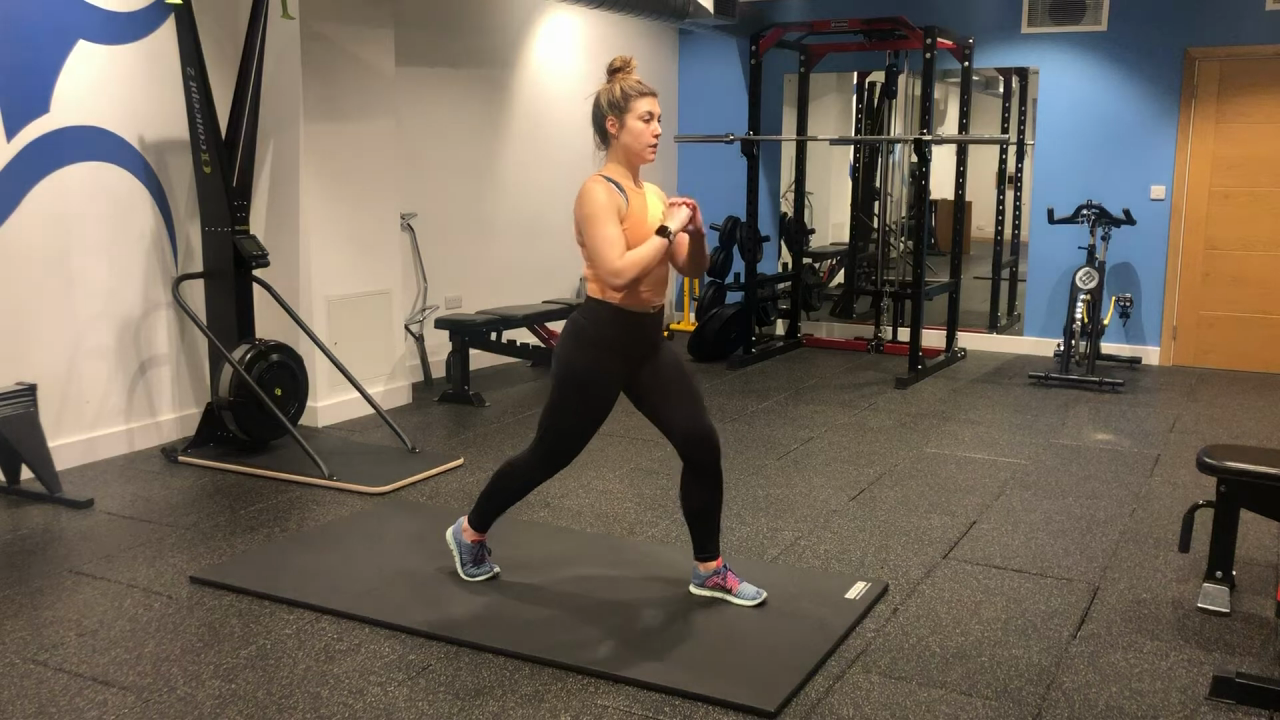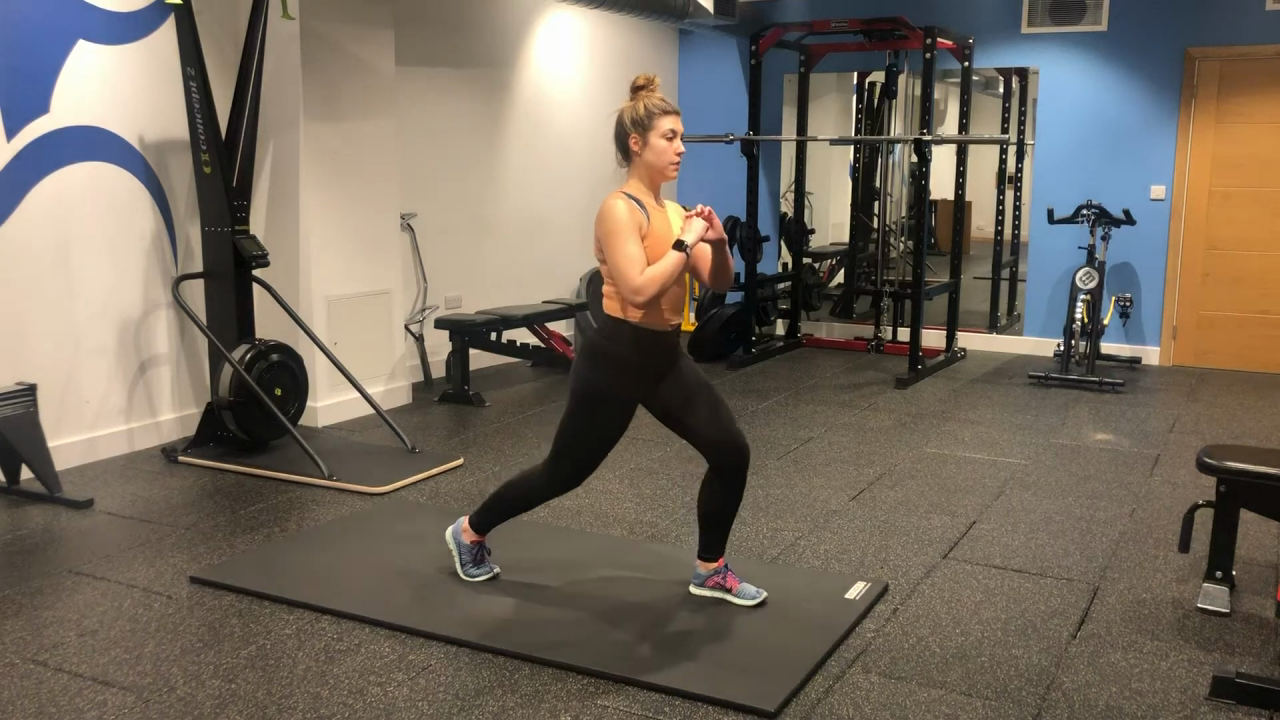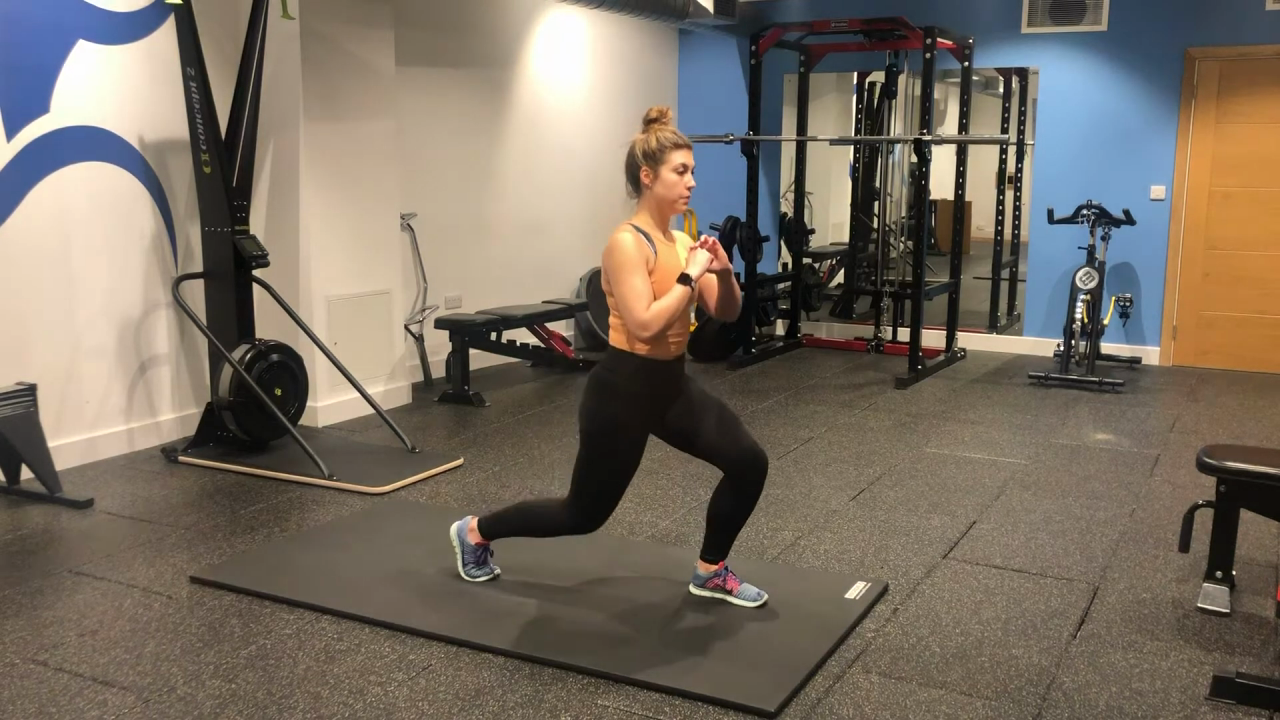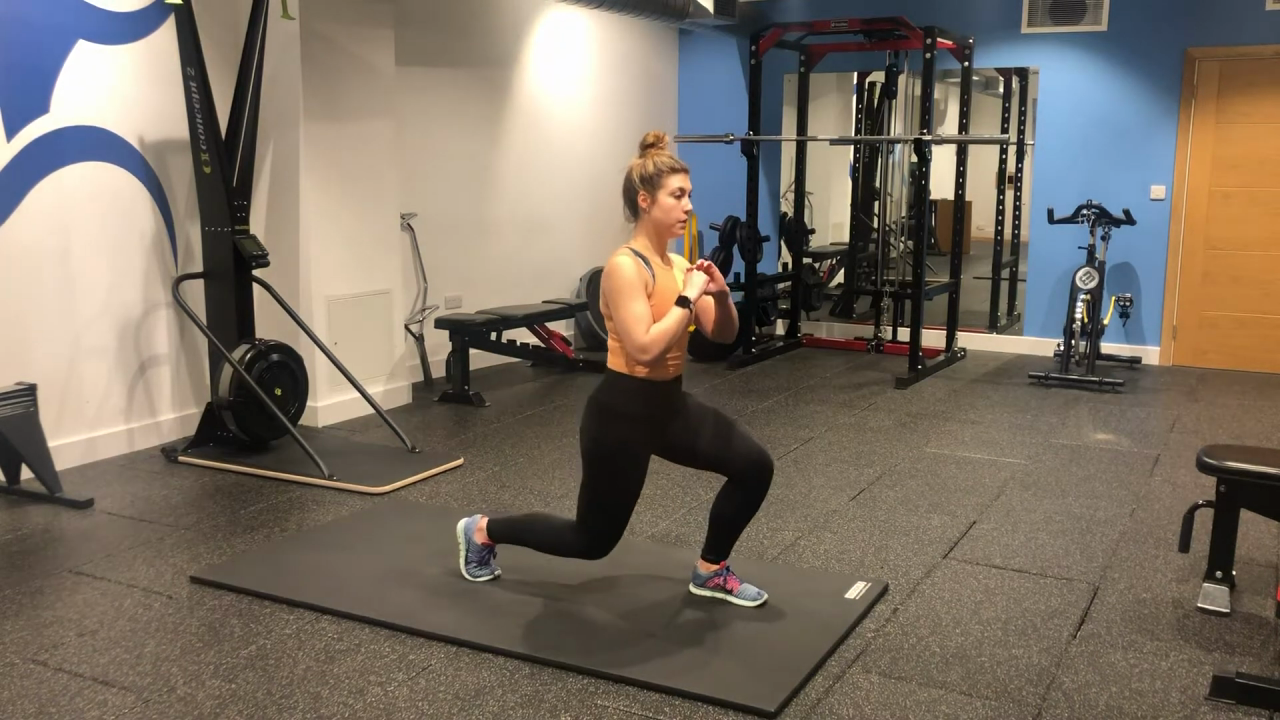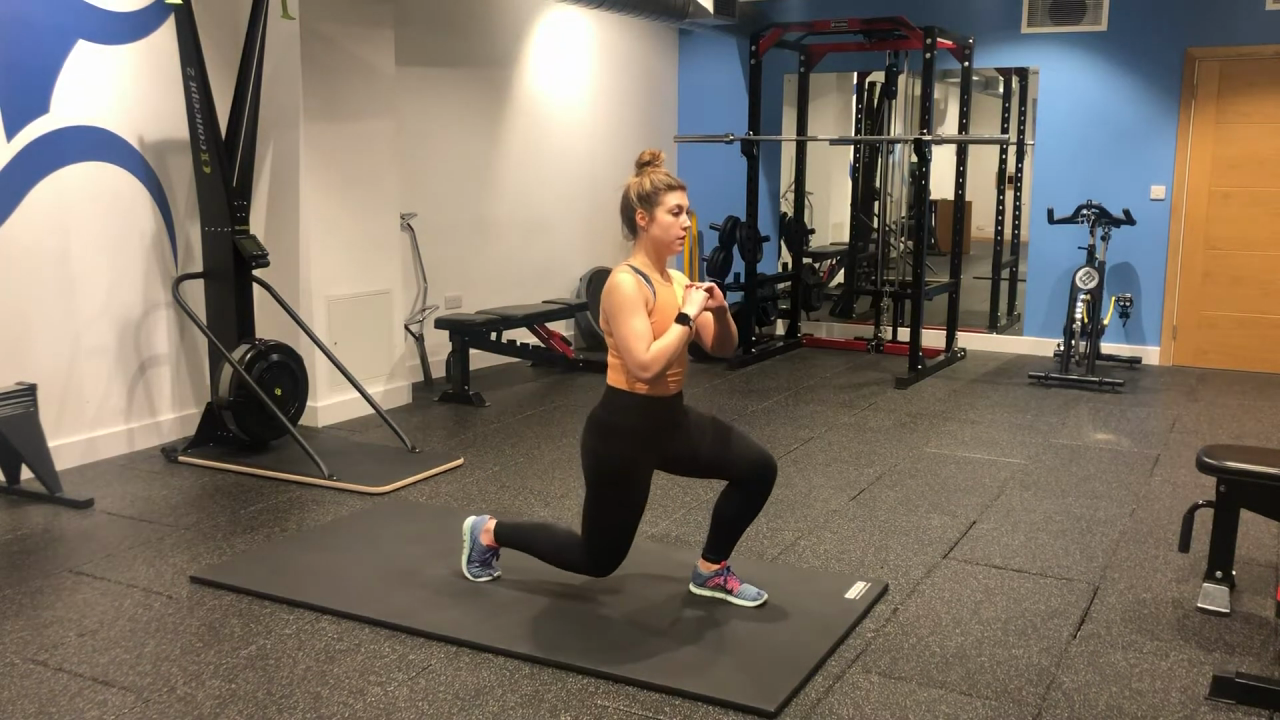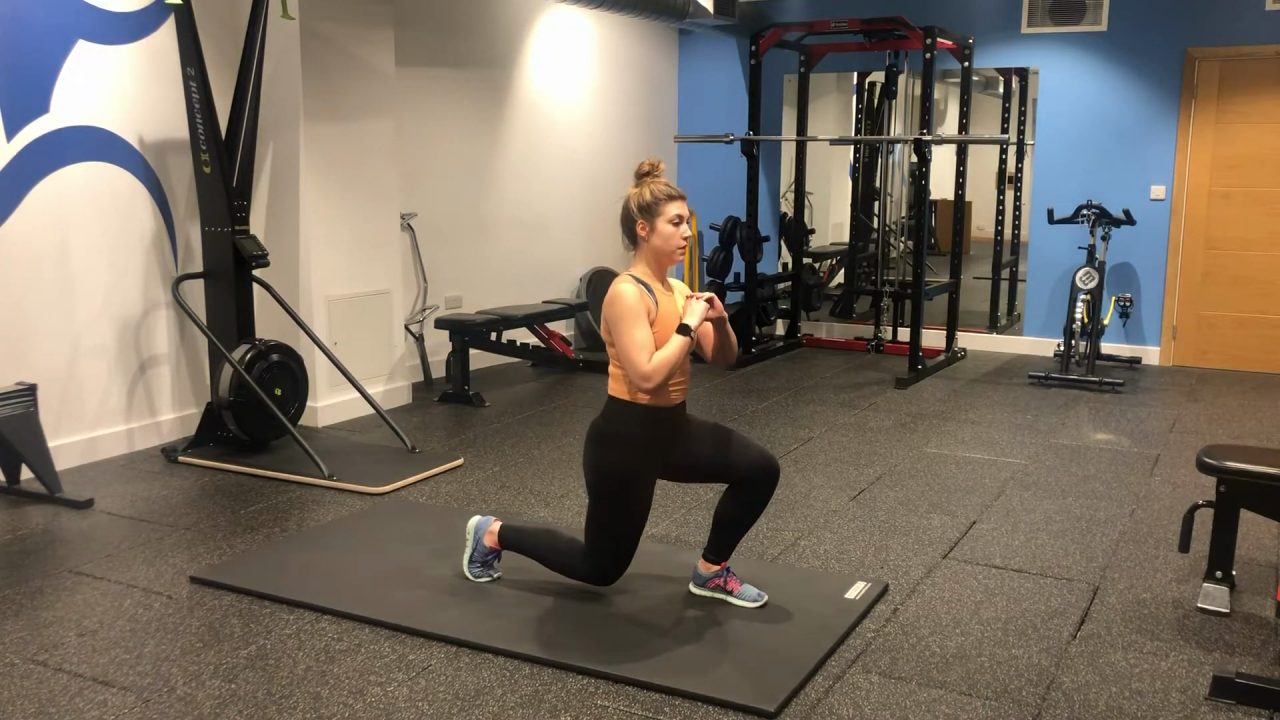
dt=0.5s
person 1, frame 1
left shoulder: (652, 193)
right shoulder: (599, 192)
left elbow: (691, 268)
right elbow: (618, 272)
left wrist: (694, 232)
right wrist: (667, 229)
left hip: (648, 340)
right hip: (599, 340)
left knee: (702, 446)
right knee: (550, 454)
left ankle: (709, 570)
right ankle: (470, 531)
person 1, frame 2
left shoulder: (673, 211)
right shoulder: (619, 209)
left elbow: (719, 283)
right elbow: (638, 289)
left wrist: (717, 243)
right wrist: (686, 243)
left hip: (665, 356)
right hip: (615, 358)
left knee: (731, 452)
right knee: (564, 472)
left ankle: (710, 570)
right ankle: (469, 532)
person 1, frame 3
left shoulder: (681, 241)
right shoulder: (627, 243)
left elbow: (727, 313)
right elbow: (644, 325)
left wrist: (722, 272)
right wrist: (690, 276)
left hip: (671, 384)
right hip: (623, 388)
left knee: (749, 462)
right knee: (585, 513)
left ankle: (710, 572)
right ankle: (475, 532)
person 1, frame 4
left shoulder: (676, 264)
right shoulder: (625, 267)
left elbow: (724, 335)
right elbow: (645, 348)
left wrist: (720, 294)
right wrist: (688, 297)
left hip: (669, 403)
right hip: (622, 410)
left knee: (755, 466)
right knee: (594, 538)
left ankle: (711, 571)
right ankle: (482, 532)
person 1, frame 5
left shoulder: (675, 280)
right shoulder: (625, 284)
left elbow: (724, 350)
right elbow: (645, 366)
left wrist: (719, 311)
right wrist: (688, 314)
left hip: (670, 418)
right hip: (623, 427)
left knee: (758, 468)
right knee: (599, 558)
left ankle: (710, 571)
right ankle: (488, 532)
person 1, frame 6
left shoulder: (676, 289)
right shoulder: (627, 295)
left elbow: (723, 358)
right elbow: (645, 377)
left wrist: (719, 320)
right wrist: (688, 325)
left hip: (672, 426)
right hip: (625, 437)
left knee: (761, 469)
right knee: (603, 567)
left ankle: (711, 571)
right ankle: (492, 533)
